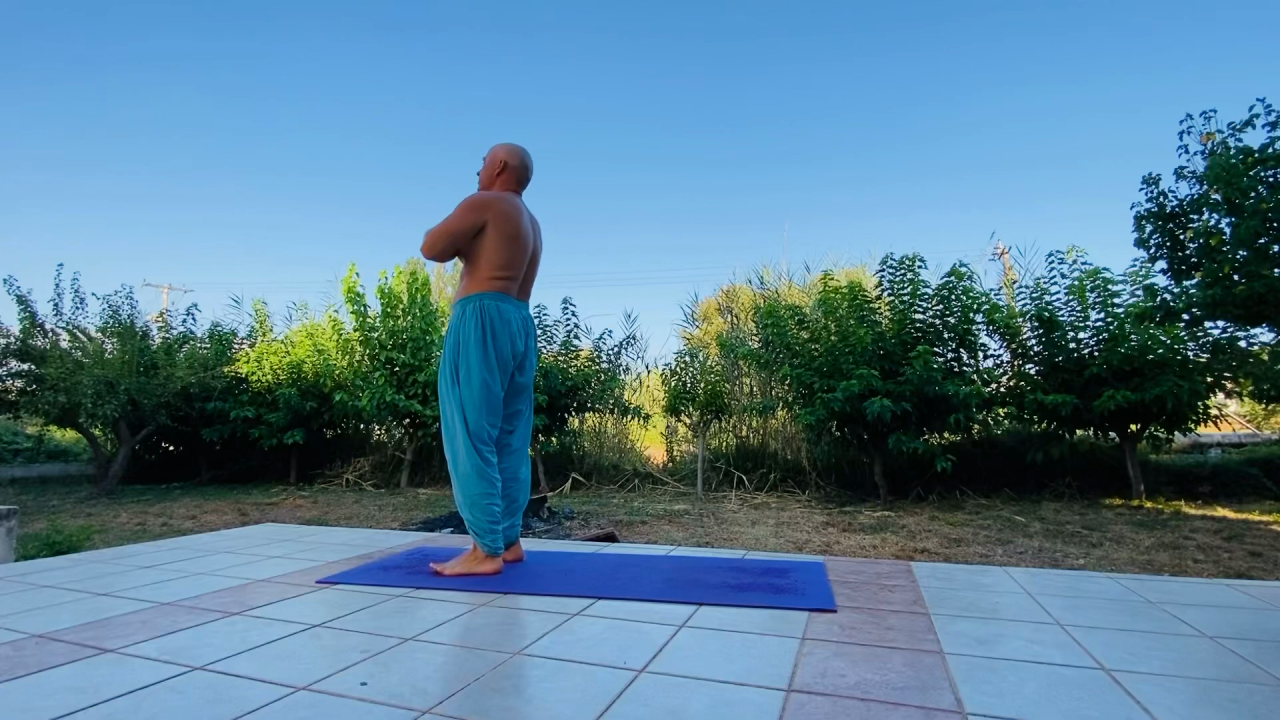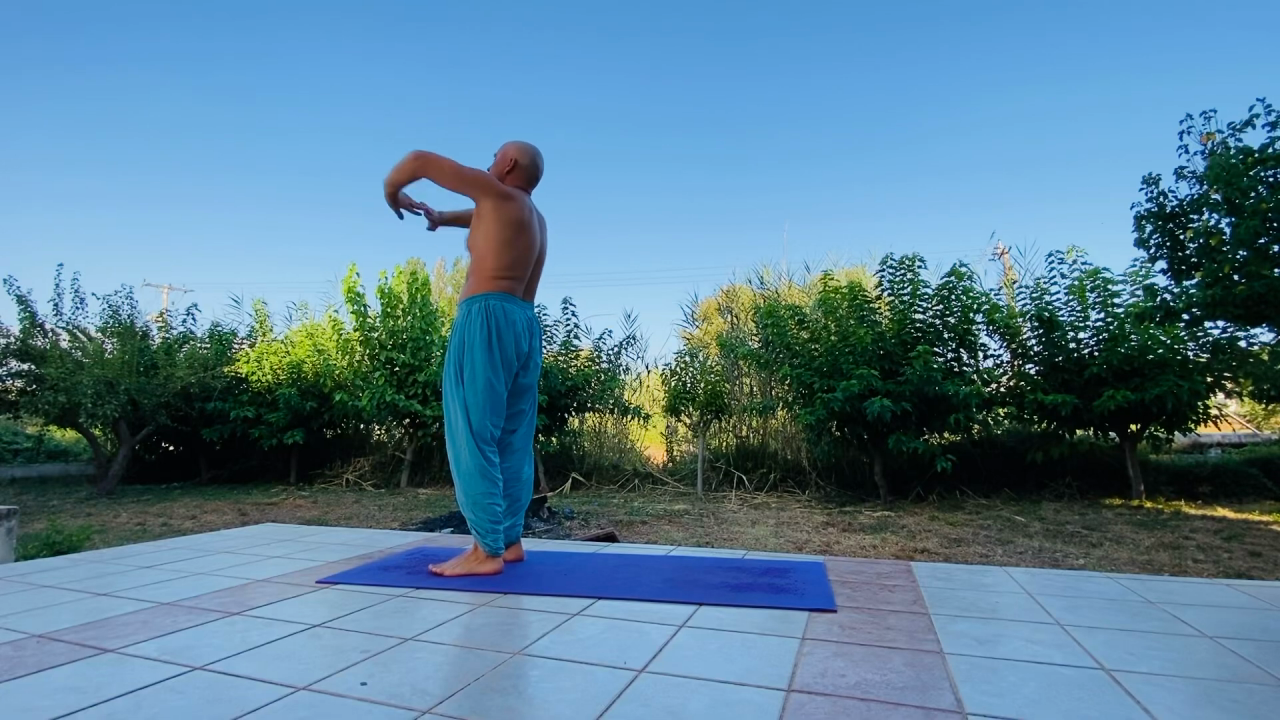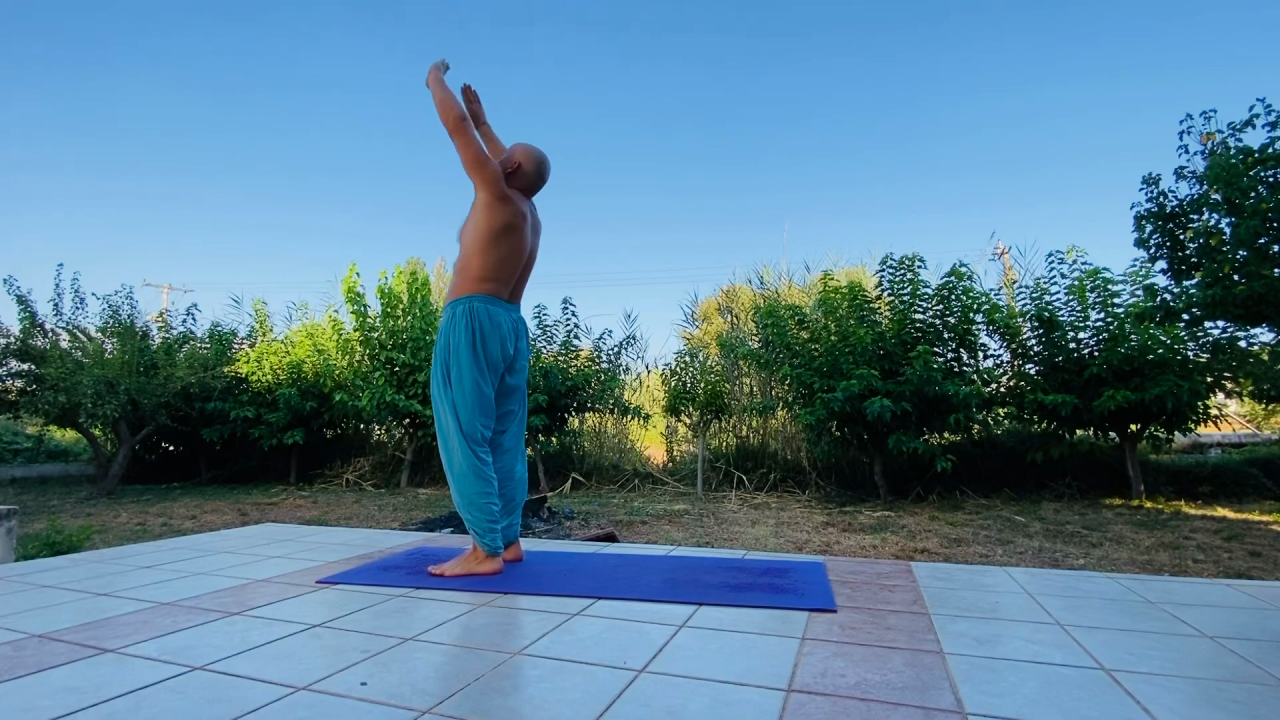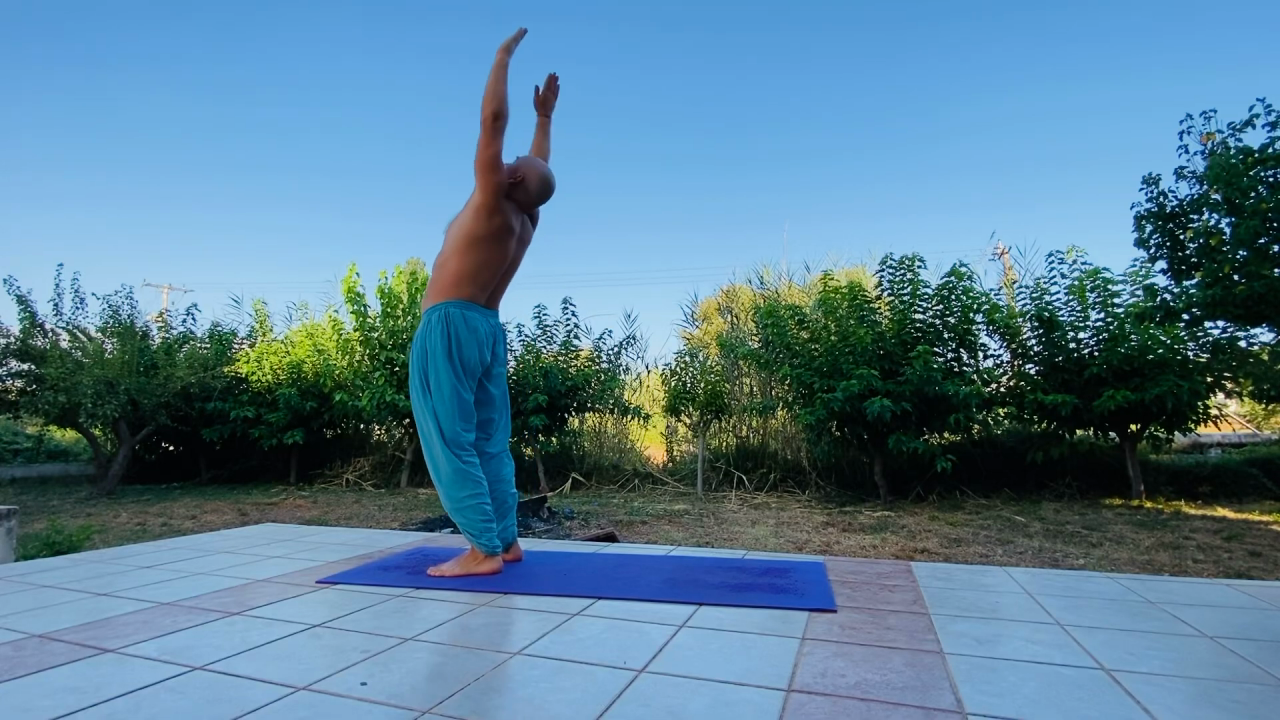
dt=0.4s
person 1, frame 1
left shoulder: (486, 203)
right shoulder: (530, 224)
left elbow: (432, 248)
left wrist: (453, 235)
right wrist: (467, 239)
left hip: (482, 322)
right hip: (519, 325)
left knee: (470, 437)
right knee: (507, 439)
left ankle: (486, 550)
right ankle: (507, 541)
person 1, frame 2
left shoulder: (497, 193)
right shoulder: (534, 217)
left elbow: (420, 160)
left wrist: (393, 192)
right wrist: (446, 218)
left hip: (487, 320)
right hip: (524, 325)
left knee: (473, 437)
right knee: (511, 439)
left ankle: (486, 550)
right ankle: (509, 540)
person 1, frame 3
left shoulder: (498, 195)
right shoulder: (530, 212)
left elbow: (455, 125)
right elbow: (506, 159)
left wrist: (435, 77)
right wrist: (482, 118)
left hip: (471, 322)
right hip: (510, 325)
left knee: (465, 438)
right knee: (503, 440)
left ankle: (486, 550)
right ankle: (507, 541)
person 1, frame 4
left shoulder: (493, 205)
right shoulder: (527, 220)
left elbow: (492, 120)
right elbow: (540, 166)
left wrist: (502, 55)
right wrist: (545, 115)
left hip: (449, 327)
right hip: (488, 331)
left knee: (449, 443)
right knee: (489, 444)
left ankle: (484, 550)
right ankle: (505, 541)
